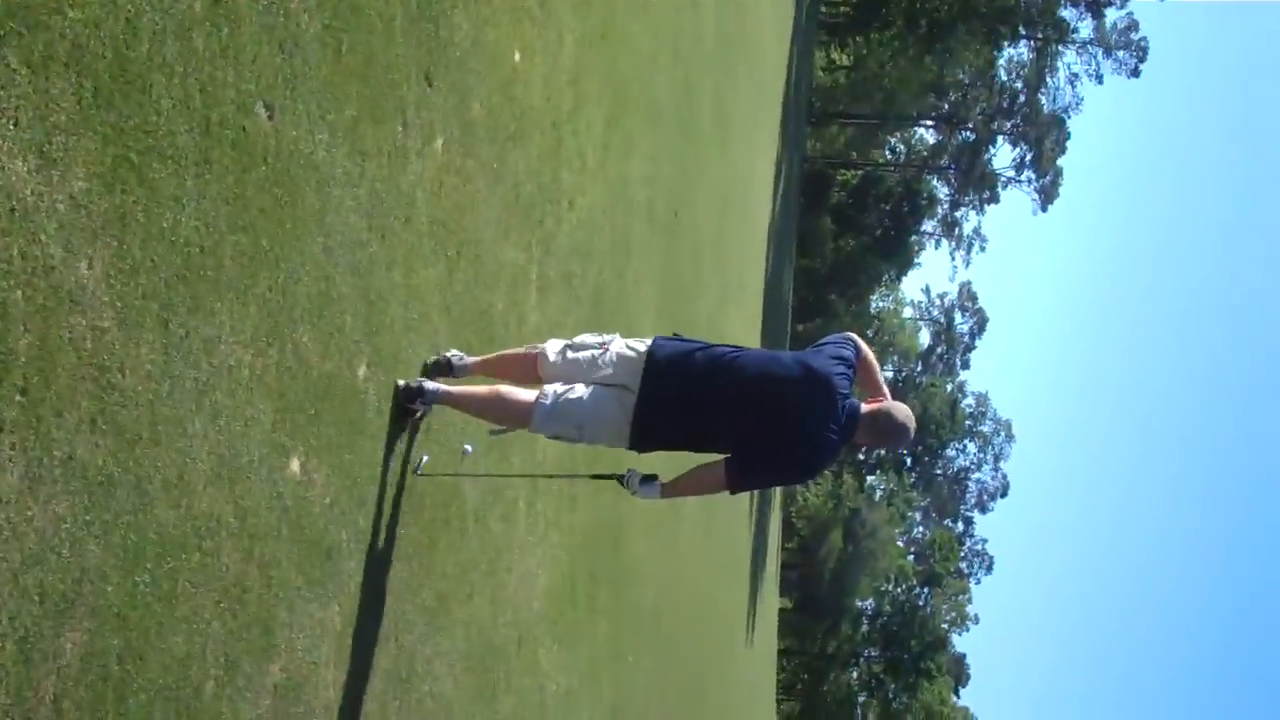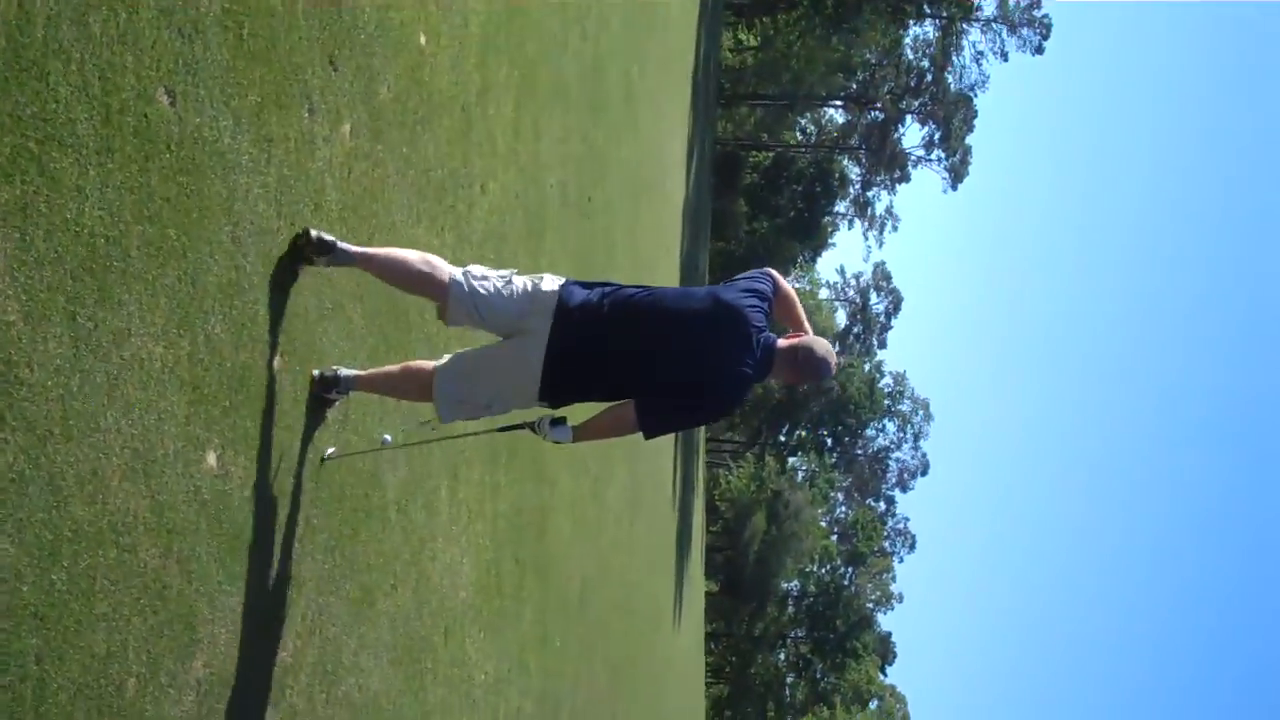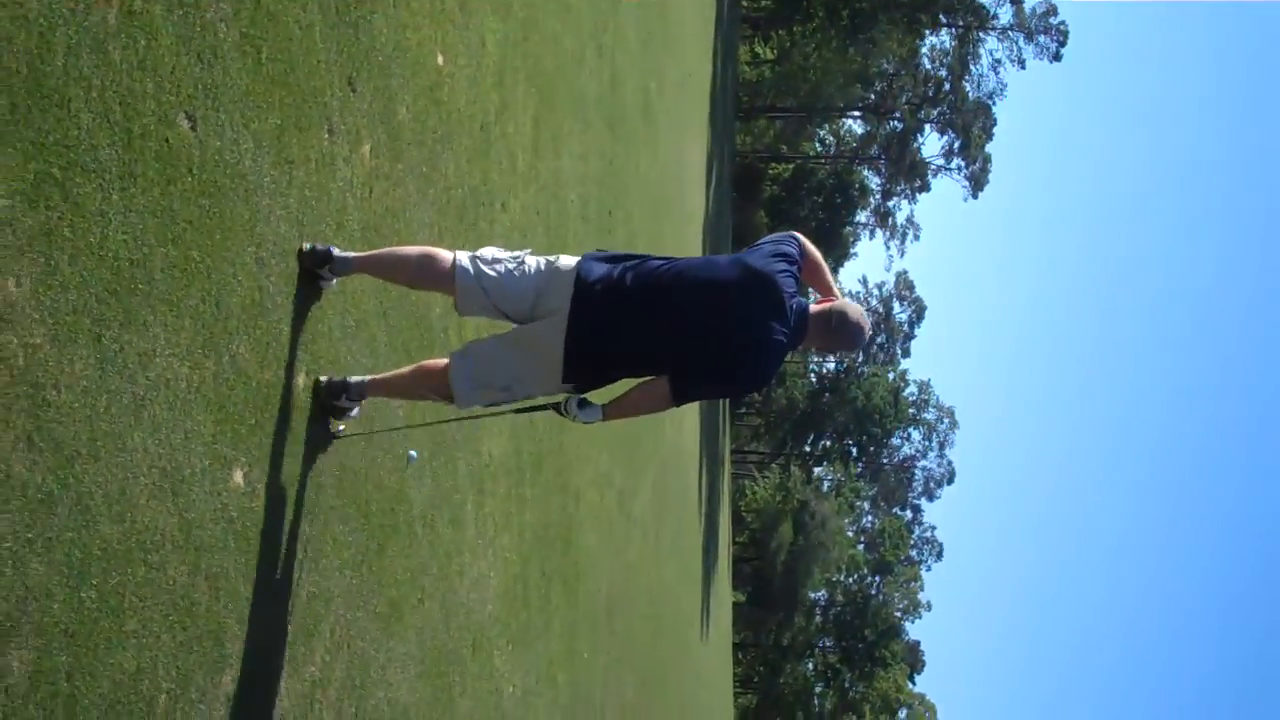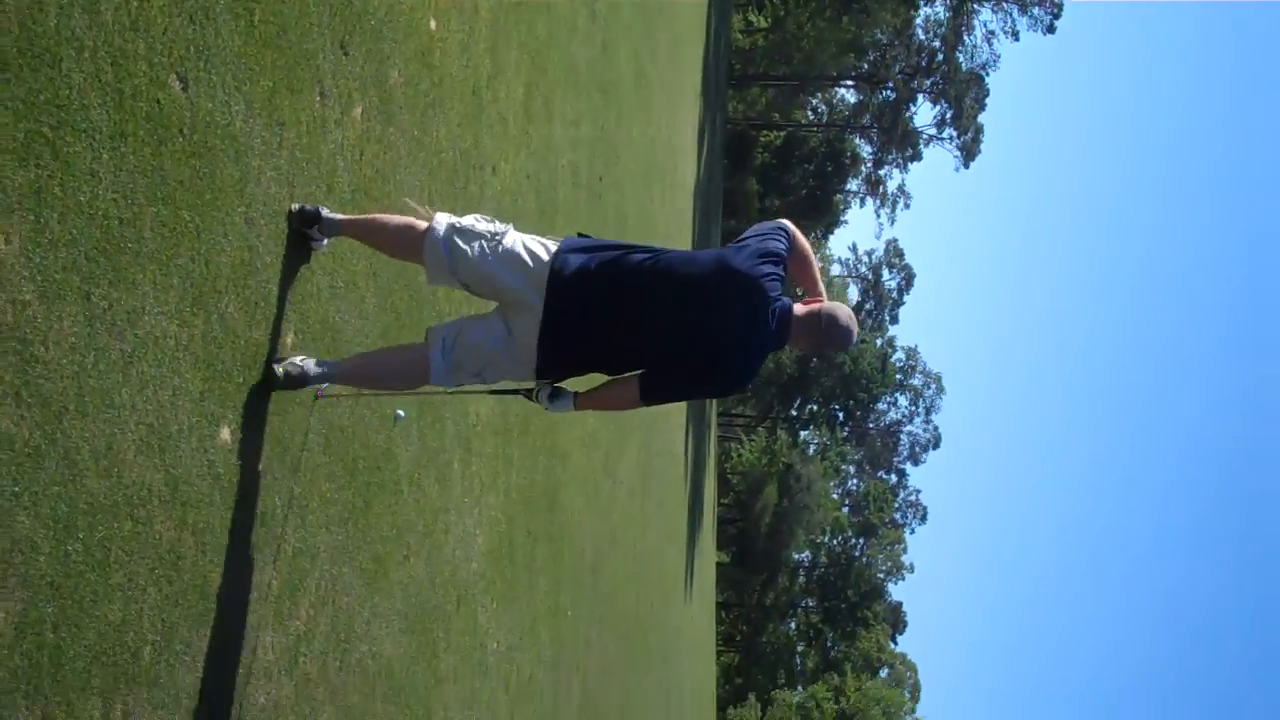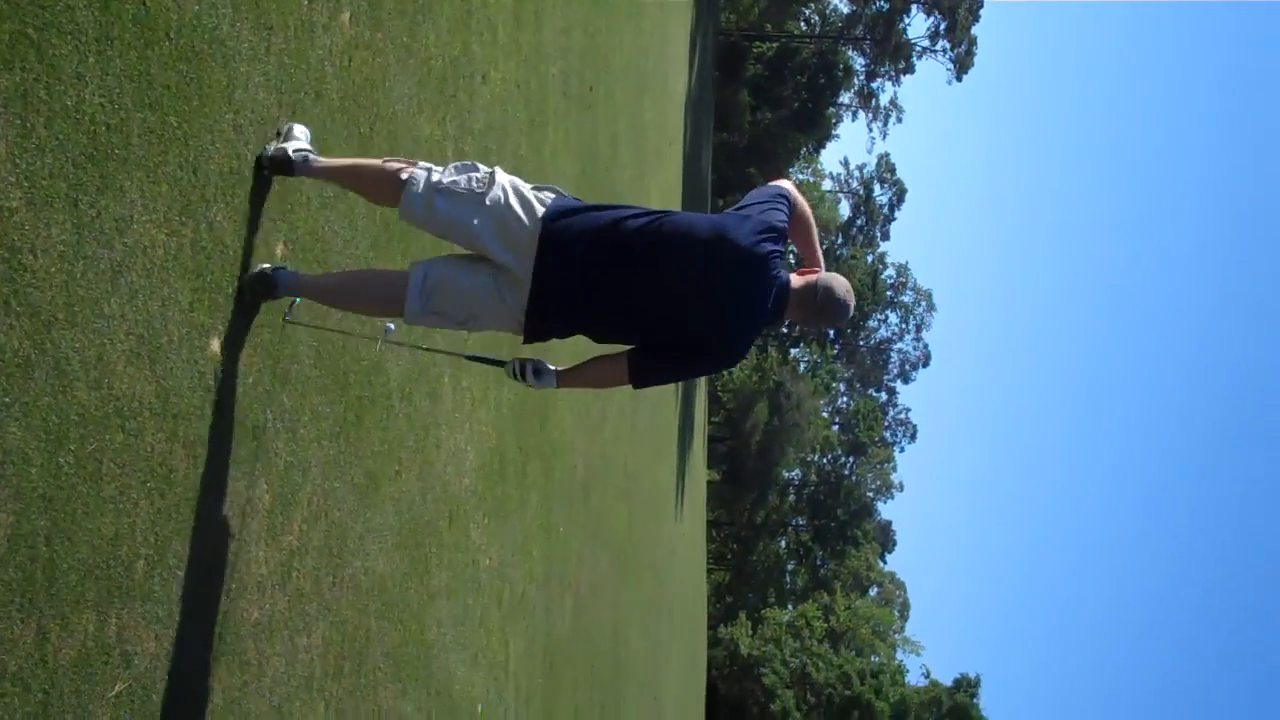
dt=0.4s
person 1, frame 1
left shoulder: (833, 365)
right shoulder: (810, 455)
left elbow: (855, 339)
right elbow: (729, 473)
right wrist: (661, 490)
left hip: (659, 357)
right hip: (647, 417)
left knee: (551, 359)
right knee: (536, 408)
person 1, frame 2
left shoulder: (748, 301)
right shoulder: (723, 393)
left elbow: (775, 278)
right elbow: (637, 414)
left wrist: (804, 331)
right wrist: (572, 433)
left hip: (564, 301)
right hip: (556, 371)
left knee: (447, 282)
right knee: (447, 384)
left ankle: (340, 250)
person 1, frame 3
left shoulder: (777, 262)
right shoulder: (755, 364)
left elbow: (800, 240)
right elbow: (669, 388)
left wrist: (833, 295)
right wrist: (598, 412)
left hip: (583, 279)
right hip: (580, 354)
left knee: (456, 270)
right knee: (462, 378)
left ankle: (342, 261)
right ankle: (359, 388)
person 1, frame 4
left shoulder: (763, 261)
right shoulder: (735, 367)
left elbow: (788, 228)
right elbow: (642, 388)
left wrist: (817, 291)
right wrist: (573, 401)
left hip: (561, 267)
right hip: (554, 345)
left knee: (437, 237)
right knee: (439, 358)
left ankle: (332, 221)
right ankle: (324, 372)
person 1, frame 5
left shoulder: (761, 230)
right shoulder: (729, 342)
left elbow: (785, 187)
right elbow: (633, 367)
left wrist: (815, 261)
right wrist: (557, 378)
left hip: (553, 222)
right hip: (542, 302)
left knee: (426, 188)
right knee: (415, 294)
left ankle: (307, 160)
right ankle: (295, 283)
